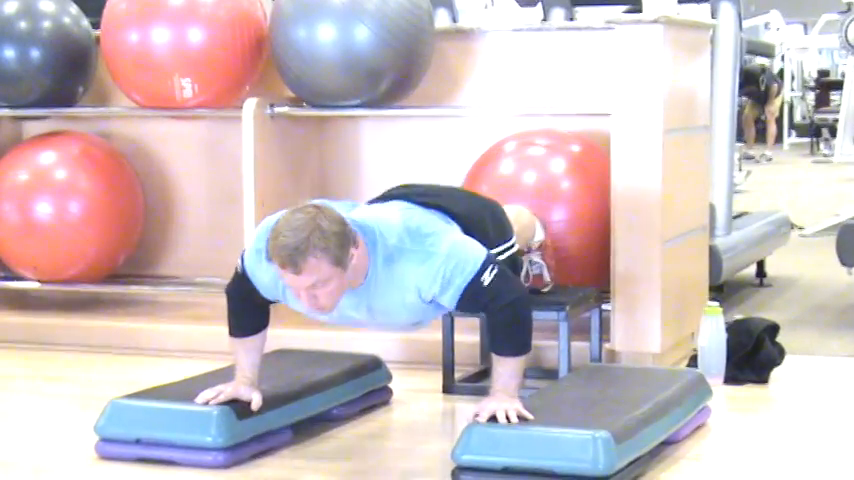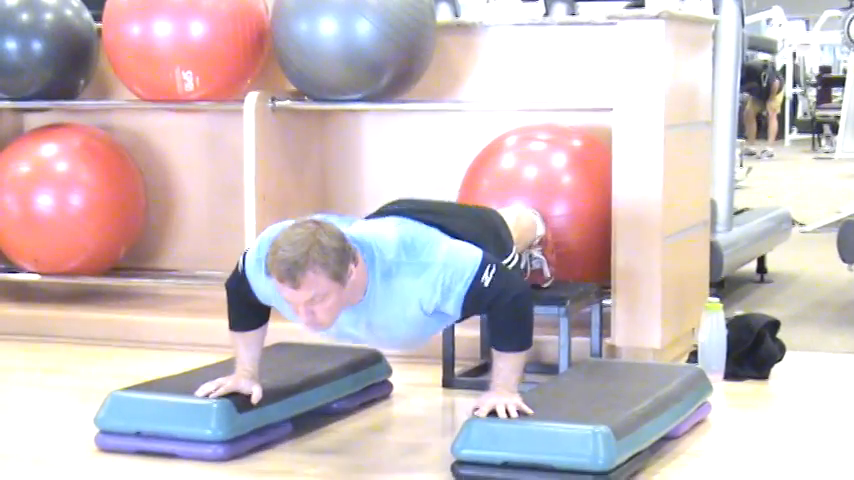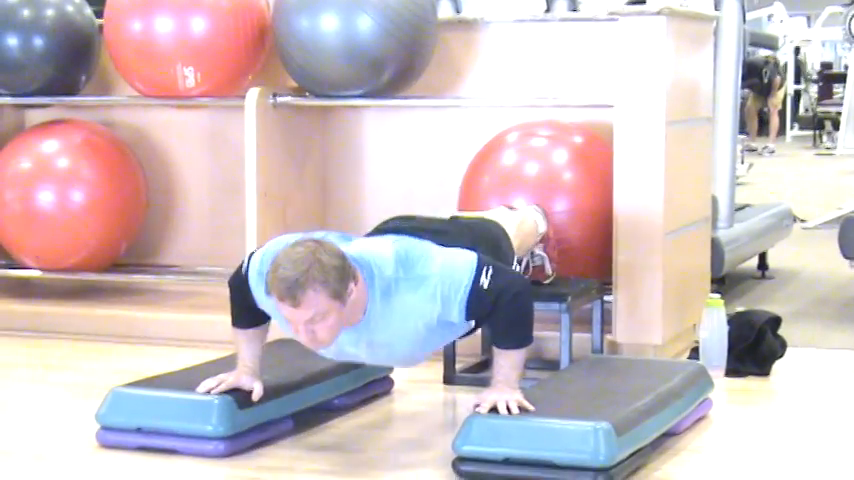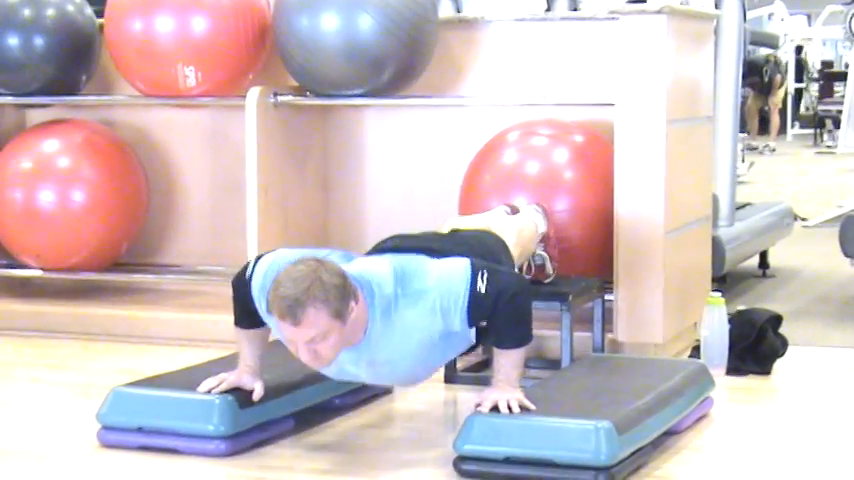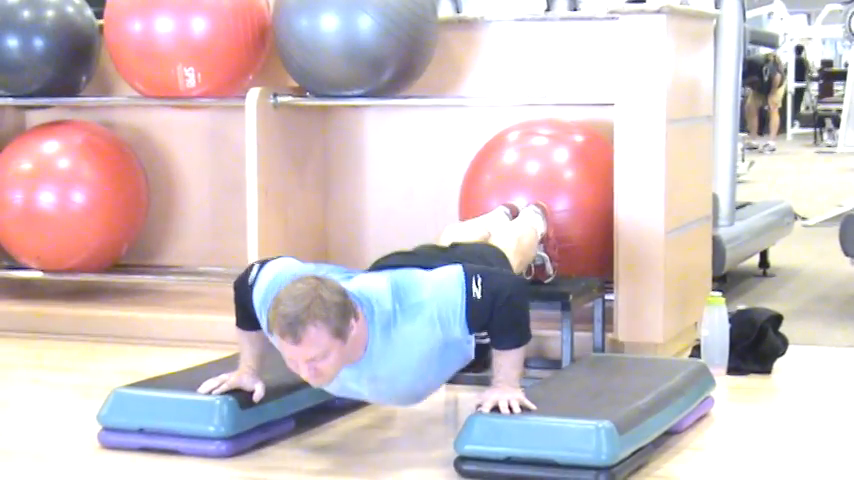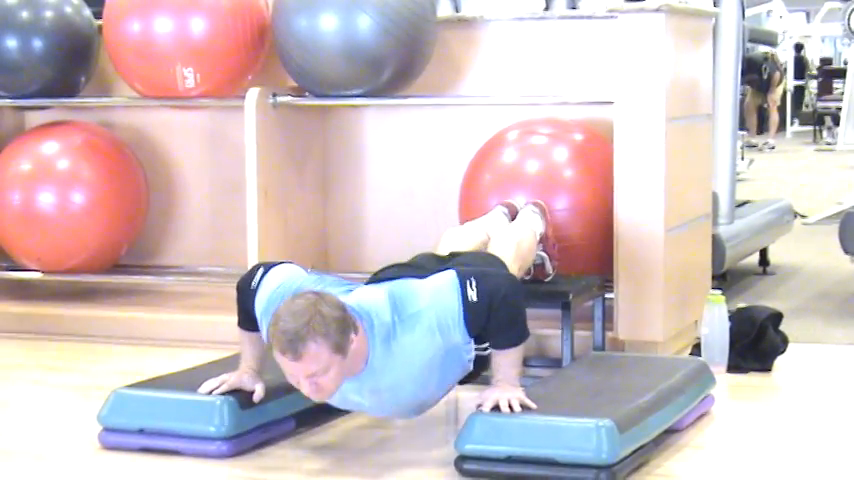
dt=0.1s
person 1, frame 1
left shoulder: (419, 250)
right shoulder: (271, 245)
left elbow: (510, 299)
right elbow: (243, 296)
left wrist: (504, 393)
right wrist: (245, 378)
left hip: (468, 227)
person 1, frame 2
left shoulder: (415, 266)
right shoulder: (273, 253)
left elbow: (513, 295)
right elbow: (240, 289)
left wrist: (504, 388)
right wrist: (246, 372)
left hip: (459, 244)
left knee: (501, 232)
left ankle: (530, 222)
right ankle: (510, 217)
person 1, frame 3
left shoulder: (414, 280)
right shoulder: (272, 267)
left elbow: (513, 291)
right elbow: (241, 289)
left wrist: (505, 384)
right wrist: (247, 368)
left knee: (504, 237)
left ankle: (533, 221)
right ankle: (501, 216)
person 1, frame 4
left shoulder: (415, 300)
right shoulder: (274, 281)
left elbow: (511, 291)
left wrist: (505, 383)
right wrist: (248, 368)
left hip: (478, 279)
right hip: (391, 256)
left knee: (502, 249)
left ankle: (532, 220)
right ankle: (499, 215)
person 1, frame 5
left shoulder: (413, 314)
right shoulder: (274, 292)
left elbow: (508, 291)
left wrist: (505, 383)
right wrist: (248, 369)
left hip: (477, 284)
right hip: (393, 269)
left knee: (505, 253)
left ankle: (534, 222)
right ankle: (499, 217)
person 1, frame 6
left shoulder: (411, 327)
right shoulder: (279, 302)
left elbow: (503, 291)
left wrist: (506, 383)
right wrist: (248, 369)
right hip: (393, 282)
left knee: (504, 258)
left ankle: (531, 222)
right ankle: (498, 217)
